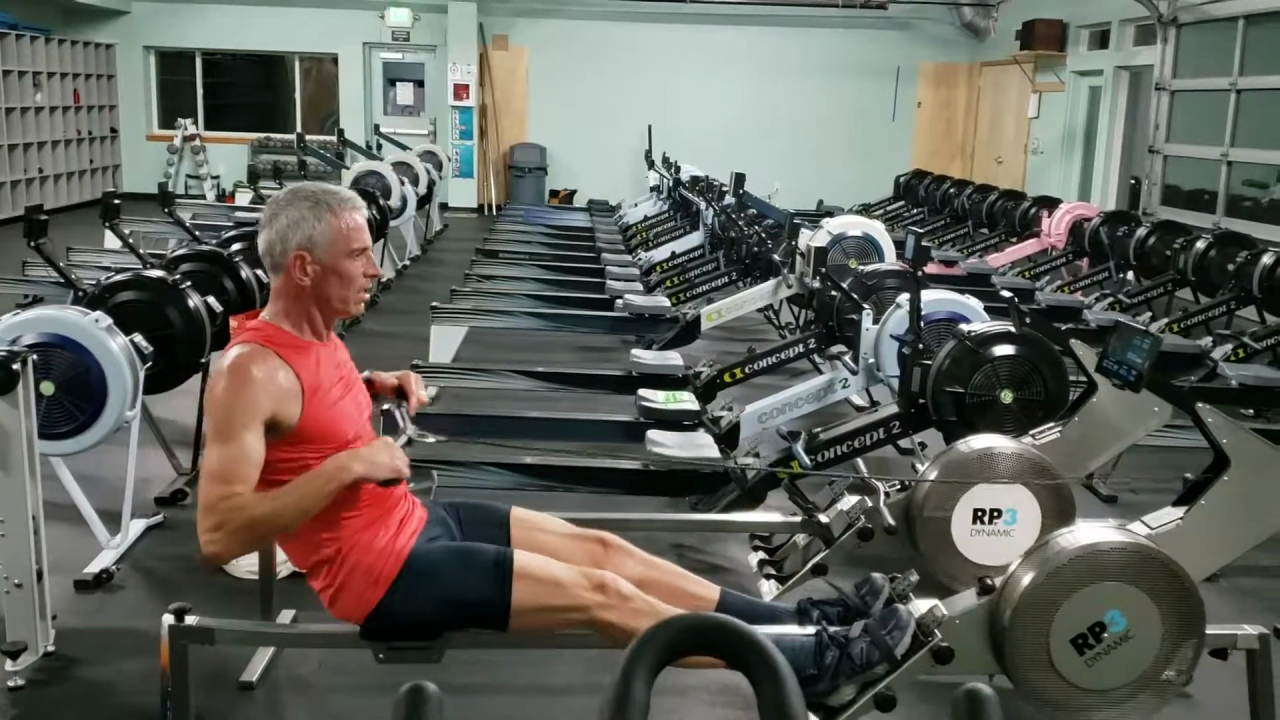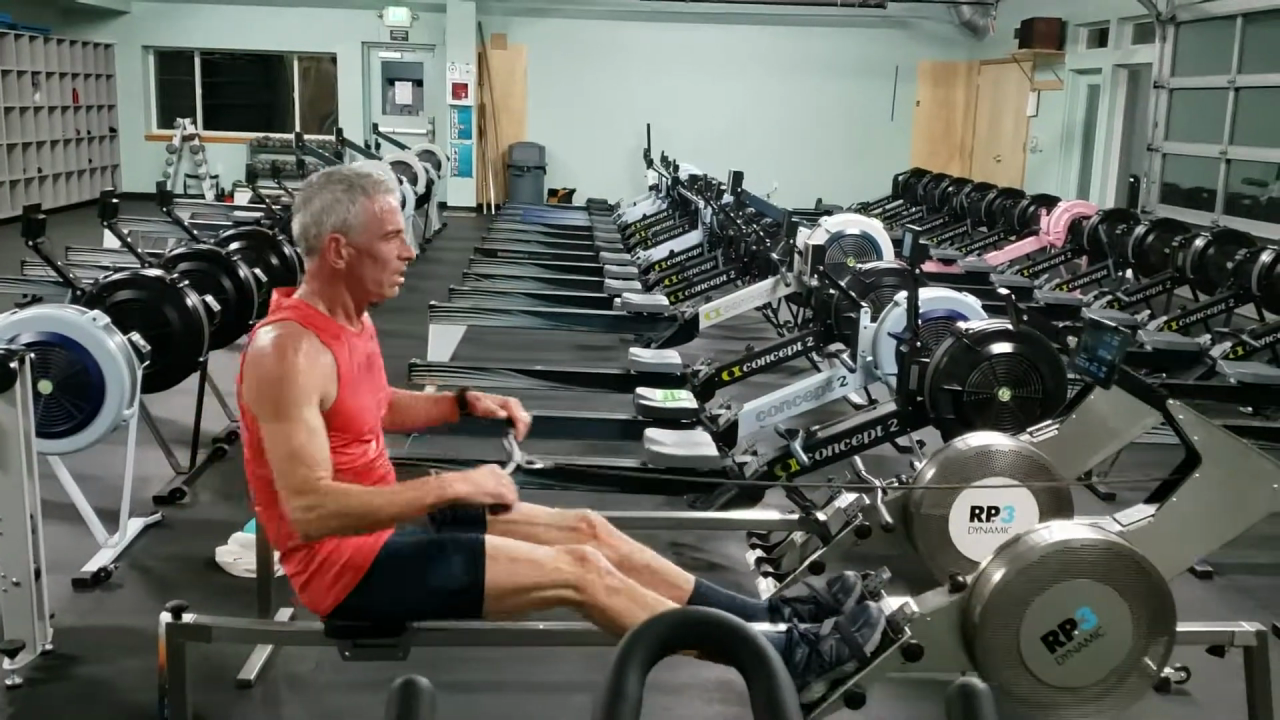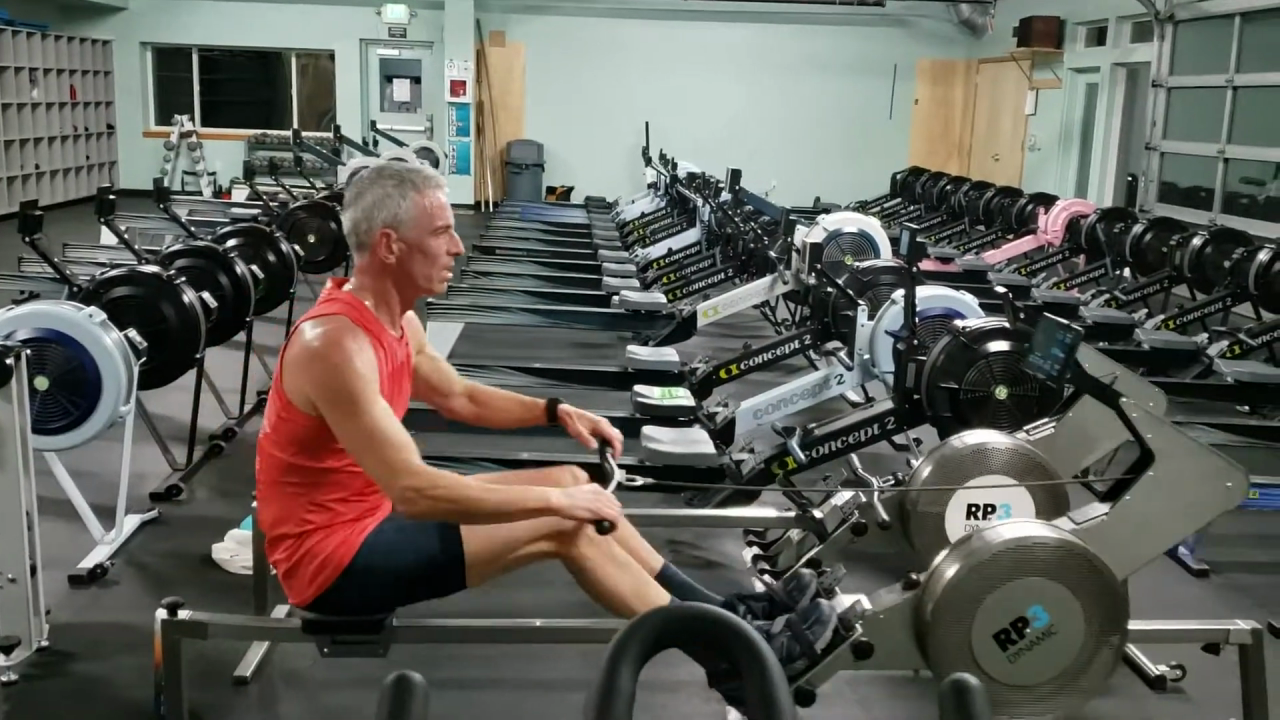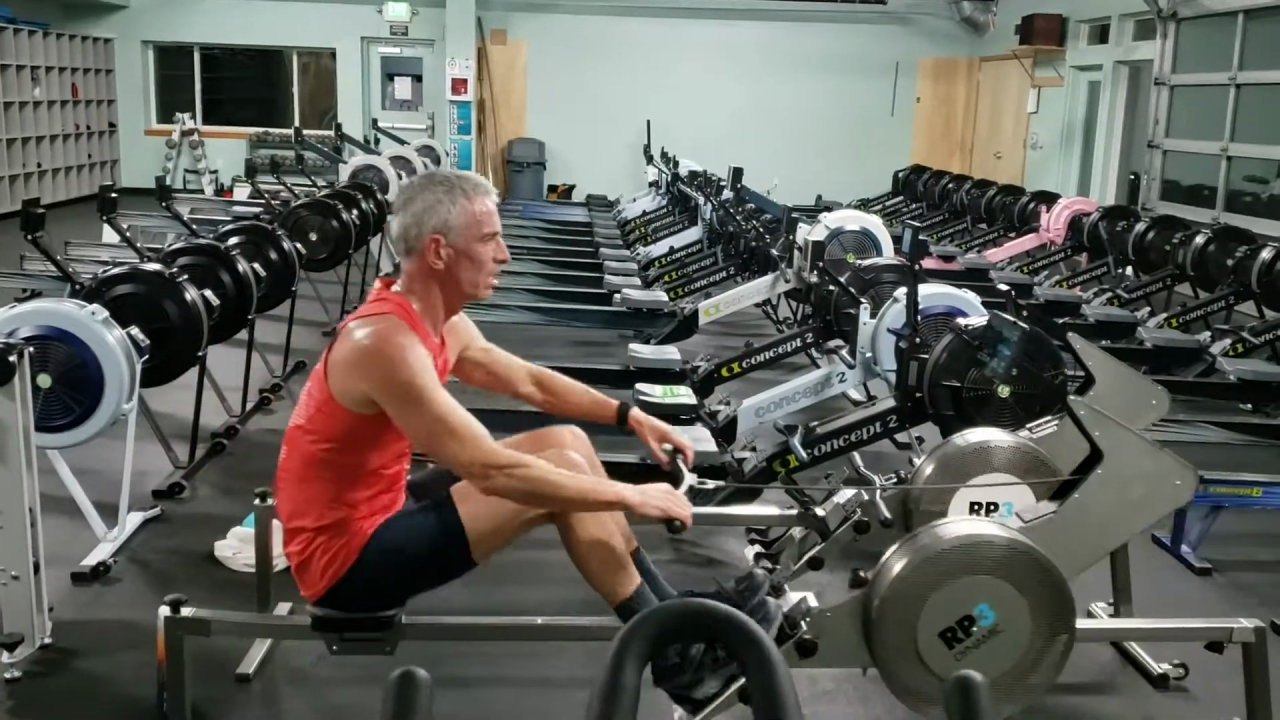
dt=0.3s
person 1, frame 1
left shoulder: (309, 331)
right shoulder: (249, 373)
right elbow: (218, 533)
left wrist: (373, 385)
right wrist: (353, 465)
left hip: (408, 523)
right hip: (378, 572)
left knee: (600, 550)
right knee: (598, 594)
left ankle: (802, 622)
right ankle: (818, 664)
person 1, frame 2
left shoulder: (347, 318)
right shoulder: (286, 351)
right elbow: (311, 512)
left wrist: (465, 403)
right wrist: (452, 485)
left hip: (390, 527)
right hip: (352, 567)
left knee: (584, 530)
right knee: (579, 571)
left ankle: (773, 617)
right ankle: (785, 659)
person 1, frame 3
left shoulder: (391, 315)
right shoulder: (335, 343)
left elbow: (461, 398)
right elbow: (413, 494)
left wrist: (558, 412)
right wrist: (559, 503)
left hip: (368, 521)
right hip: (335, 563)
left knee: (569, 487)
right knee: (562, 521)
left ankle: (724, 615)
person 1, frame 4
left shoulder: (438, 319)
right shoulder: (386, 343)
left elbow: (527, 379)
right elbow: (494, 472)
left wrist: (629, 415)
right wrist: (629, 497)
left hip: (376, 515)
right hip: (344, 560)
left knee: (567, 443)
right knee: (562, 467)
right ankle: (674, 653)
